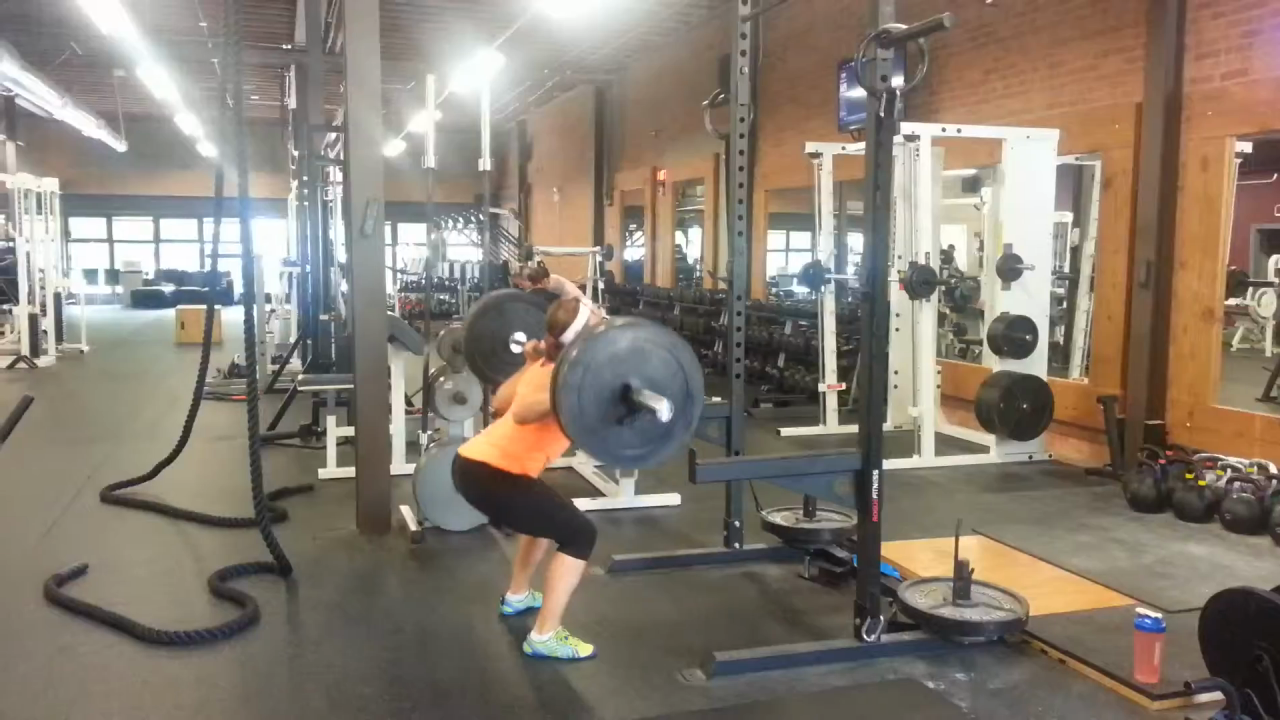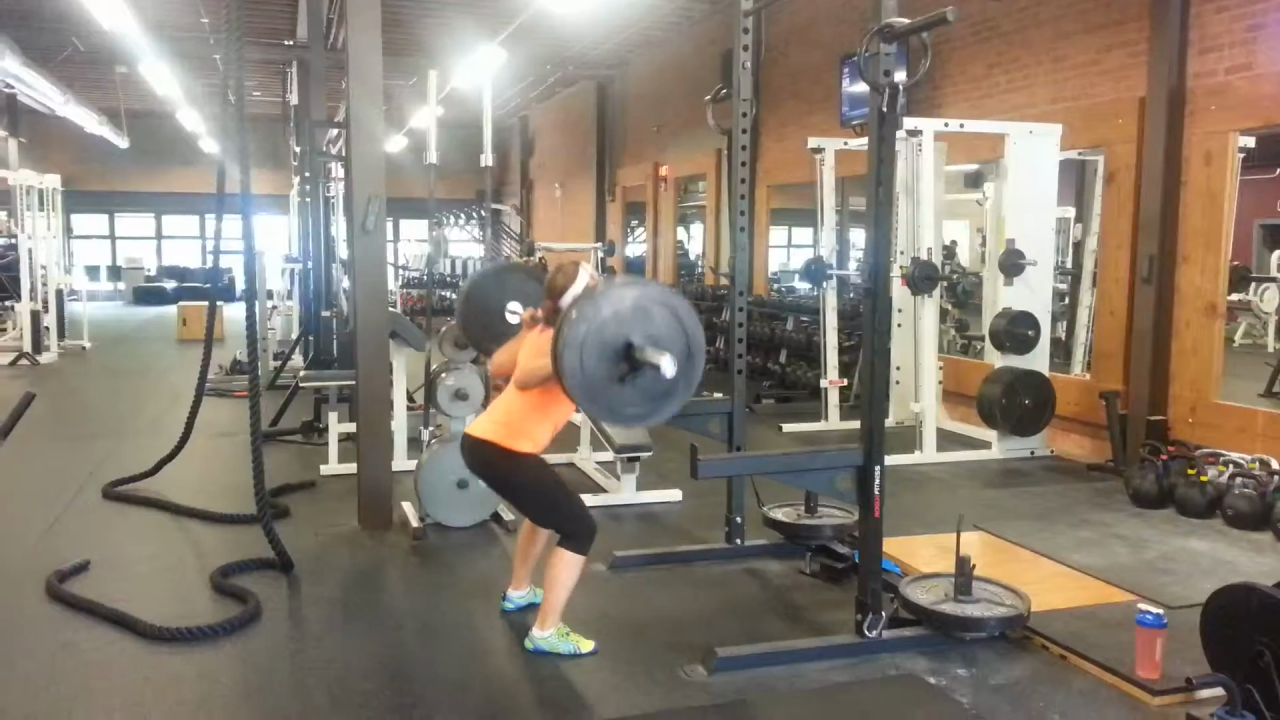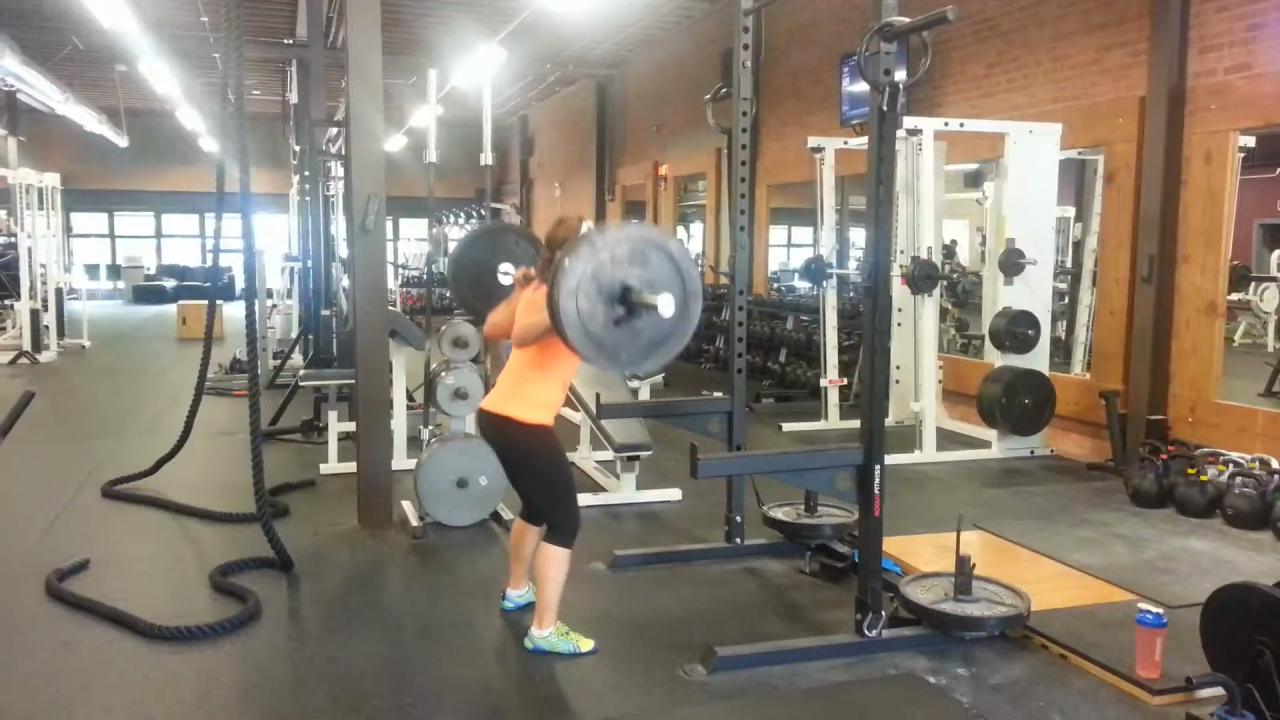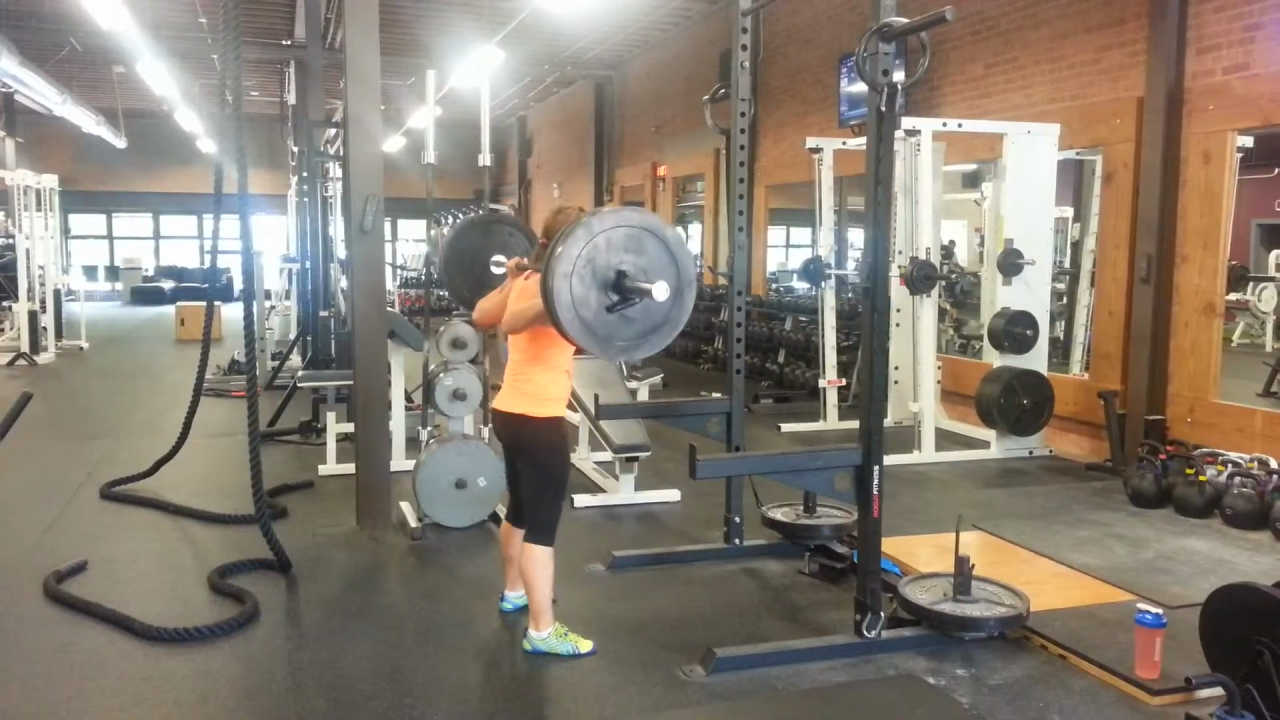
dt=0.2s
person 1, frame 1
left shoulder: (543, 367)
left elbow: (500, 403)
right elbow: (522, 414)
left hip: (474, 463)
right hip: (488, 476)
left knee: (549, 512)
right knee: (579, 535)
left ankle: (517, 595)
right ankle: (545, 636)
person 1, frame 2
left shoulder: (543, 334)
left elbow: (497, 368)
right elbow: (524, 379)
left wrist: (526, 331)
left hip: (482, 440)
right hip: (502, 451)
left knee: (551, 507)
right knee: (579, 528)
left ankle: (518, 592)
right ankle: (546, 633)
person 1, frame 3
left shoulder: (539, 291)
left elbow: (492, 328)
right elbow: (523, 336)
left wrist: (520, 289)
left hip: (498, 413)
right hip: (521, 422)
left knee: (539, 505)
right knee: (565, 521)
left ankle: (517, 590)
right ankle: (545, 631)
person 1, frame 4
left shoulder: (529, 281)
left elbow: (481, 316)
right elbow: (512, 322)
left wrist: (511, 279)
left hip: (509, 412)
right hip: (536, 418)
left knee: (521, 511)
right knee: (542, 524)
left ankle: (514, 591)
right ankle: (542, 631)
